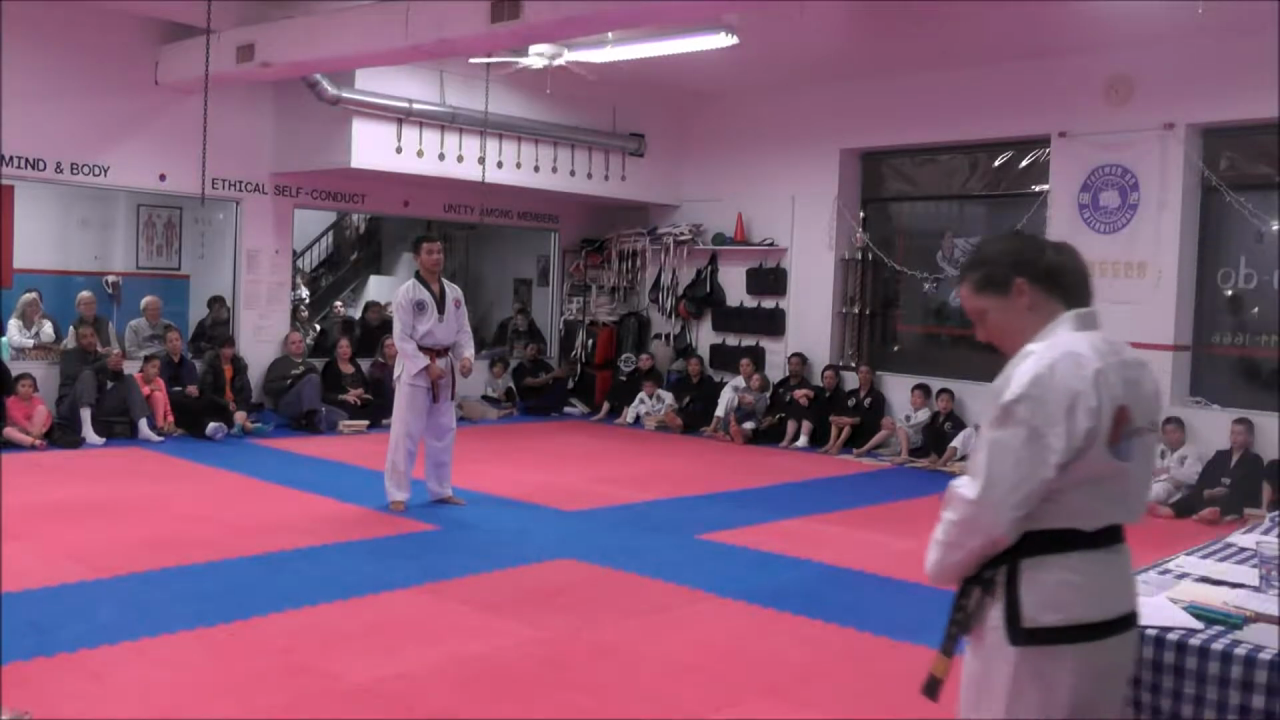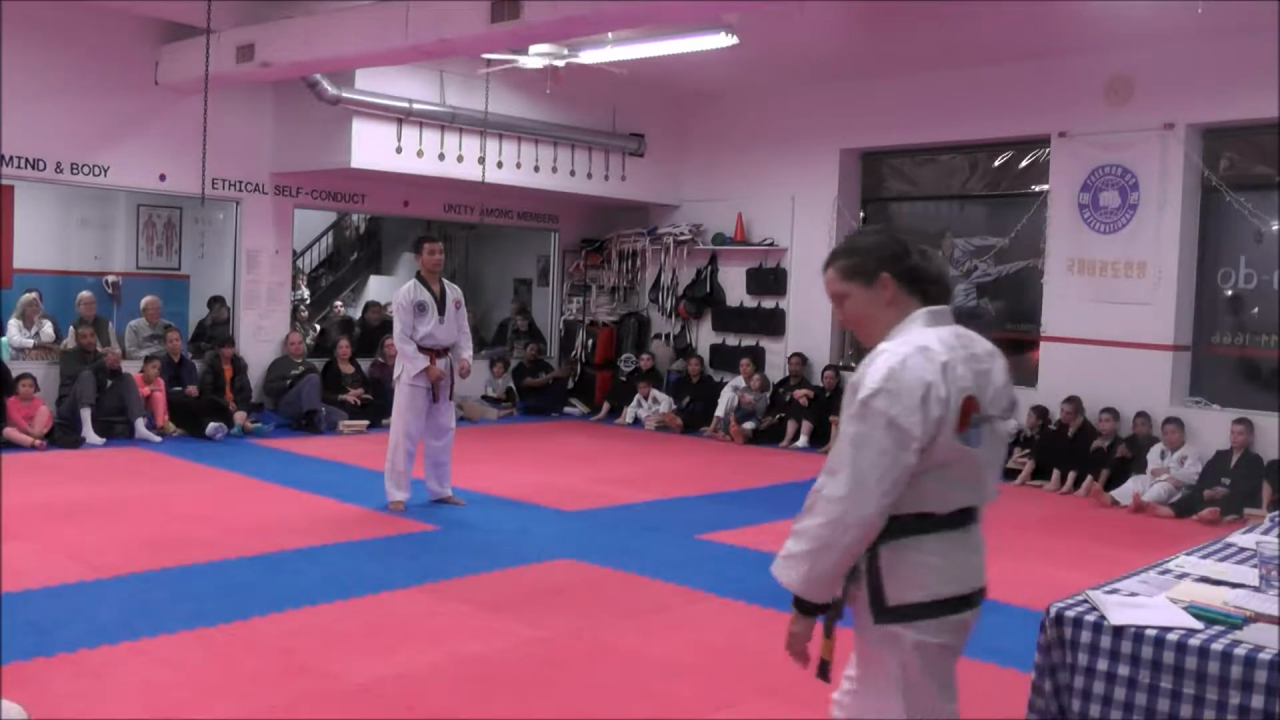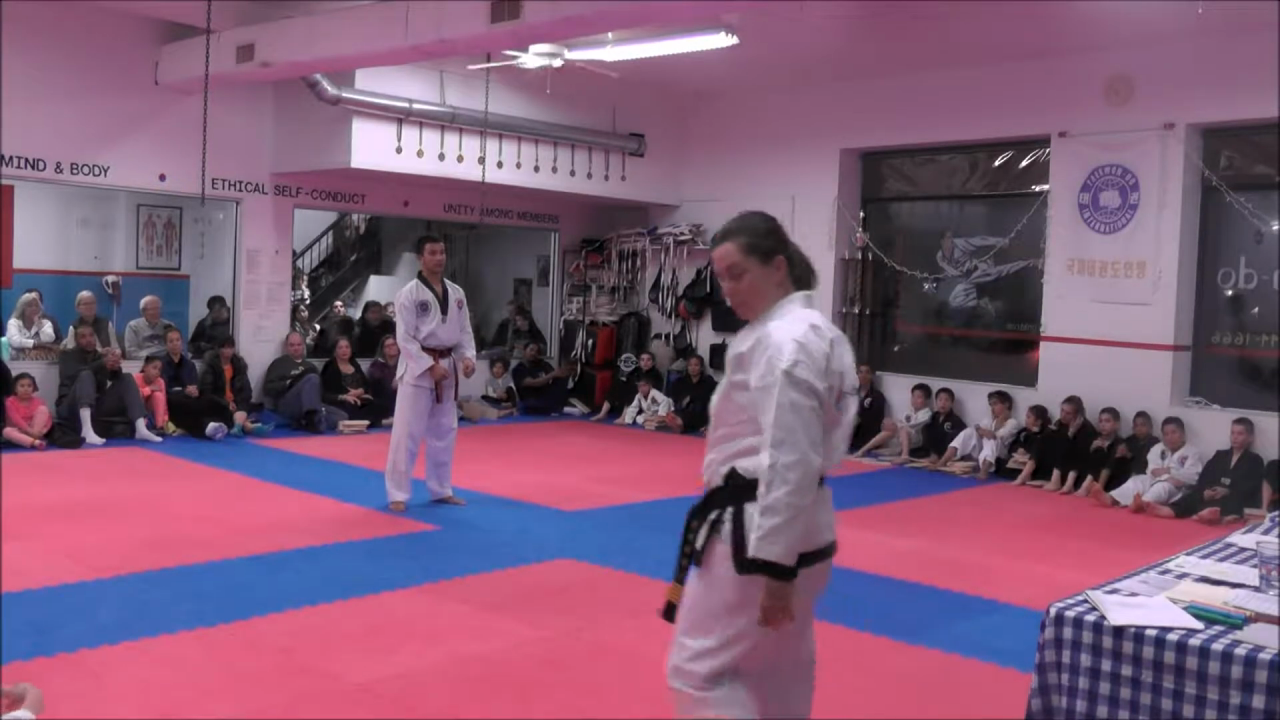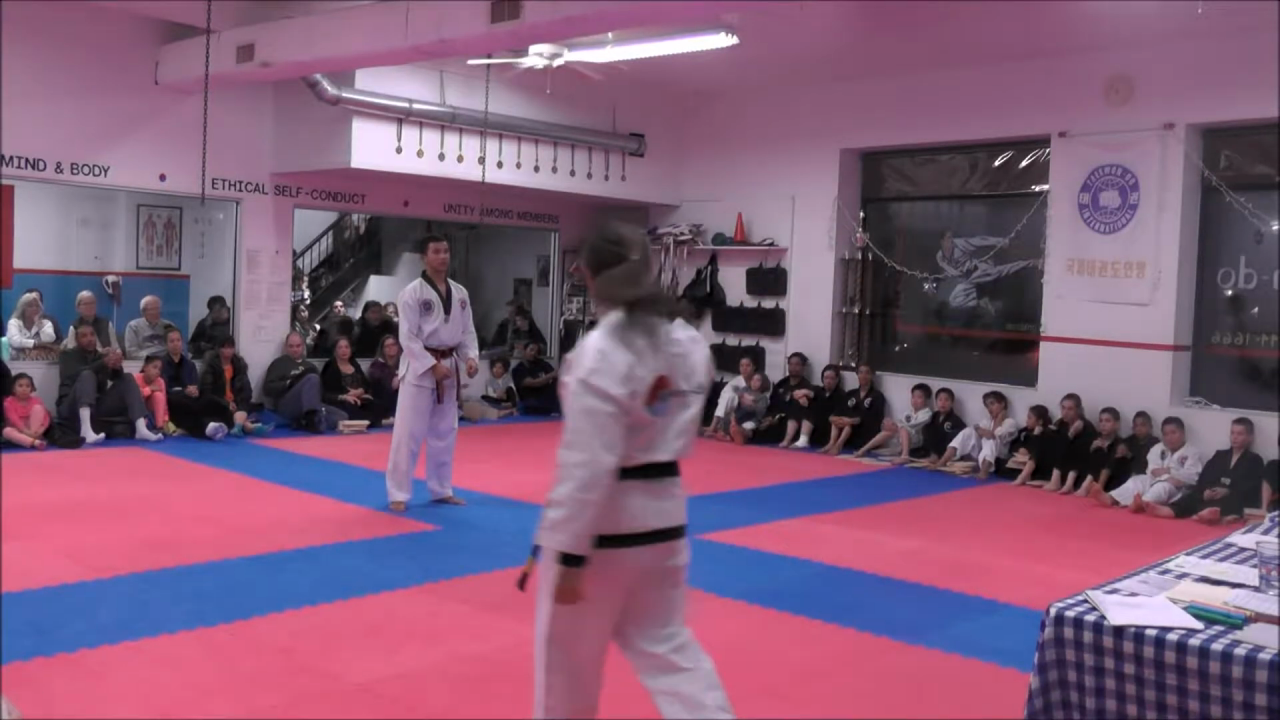
dt=0.4s
person 1, frame 1
left shoulder: (1041, 373)
right shoulder: (1129, 364)
left elbow: (987, 503)
left wrist: (945, 563)
left hip: (1041, 599)
right hip: (1107, 589)
person 1, frame 2
left shoulder: (893, 369)
right shoulder: (981, 354)
left elbow: (850, 498)
left wrist: (807, 597)
left hip: (906, 576)
right hip: (954, 560)
person 1, frame 3
left shoulder: (782, 342)
right shoulder: (813, 331)
left elbow: (789, 463)
left wrist: (775, 566)
left hip: (761, 532)
right hip: (798, 528)
left knee: (700, 670)
right knee: (782, 673)
person 1, frame 4
left shoulder: (599, 352)
right shoulder: (686, 340)
left elbow: (584, 461)
left wrist: (569, 553)
left hip: (604, 522)
right hip: (662, 512)
left knee: (566, 650)
right knee: (666, 642)
person 2, frame 1
left shoulder: (454, 292)
right shoulder: (407, 292)
left elbow: (463, 330)
right elbow: (402, 337)
left wrist: (466, 356)
right wrist: (426, 365)
left hip: (445, 366)
right hip: (415, 368)
left knee: (443, 432)
right knee: (406, 432)
left ankle: (441, 489)
right ankle: (397, 493)
person 2, frame 2
left shoulder: (454, 292)
right shoulder: (407, 293)
left elbow: (462, 331)
right elbow: (402, 338)
left wrist: (464, 358)
right wrist: (425, 367)
left hip: (445, 367)
right hip: (414, 369)
left knee: (443, 432)
right knee: (405, 433)
left ankle: (441, 489)
right ankle: (397, 493)
person 2, frame 3
left shoulder: (456, 293)
right shoulder: (410, 293)
left elbow: (464, 331)
right elbow: (405, 338)
left wrist: (467, 357)
right wrist: (430, 366)
left hip: (447, 367)
right hip: (418, 368)
left knee: (444, 432)
right knee: (407, 433)
left ankle: (441, 489)
right ankle: (398, 493)
person 2, frame 4
left shoulder: (460, 293)
right shoulder: (413, 292)
left elbow: (467, 331)
right elbow: (408, 337)
left wrist: (470, 357)
right wrist: (433, 365)
left hip: (449, 367)
right hip: (420, 368)
left knee: (445, 433)
right knee: (409, 432)
left ankle: (441, 489)
right ankle: (398, 493)
